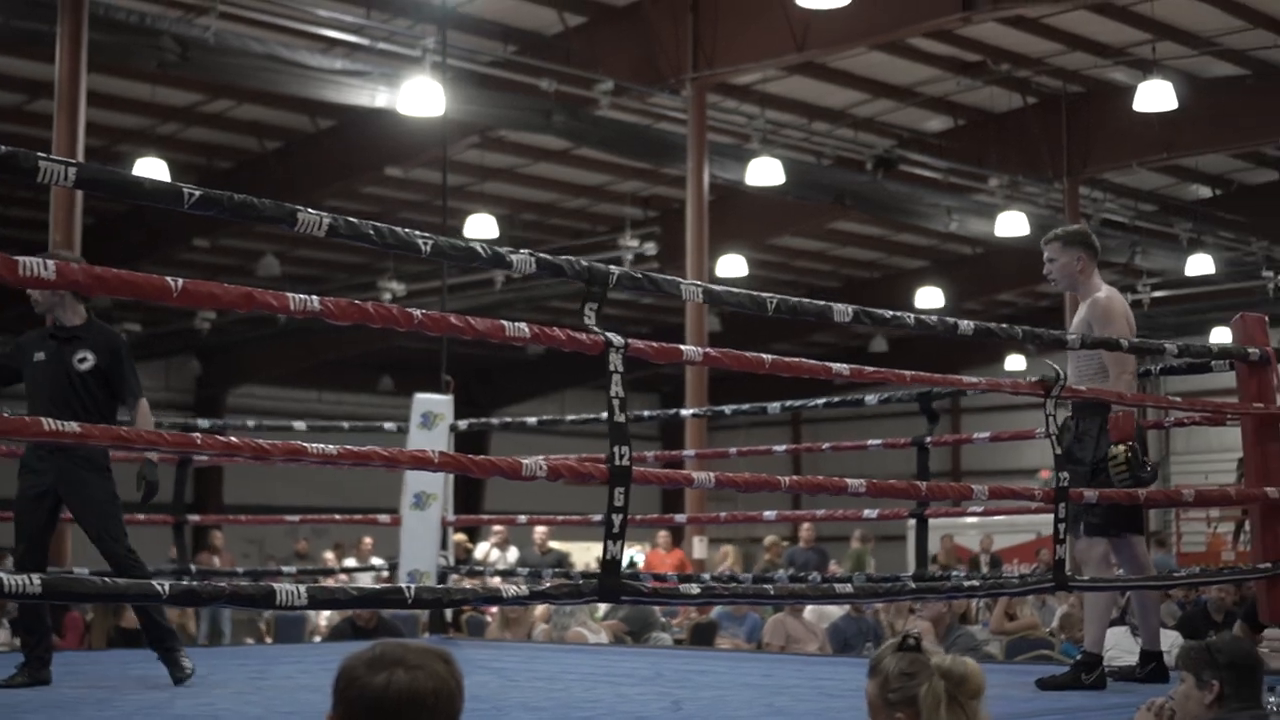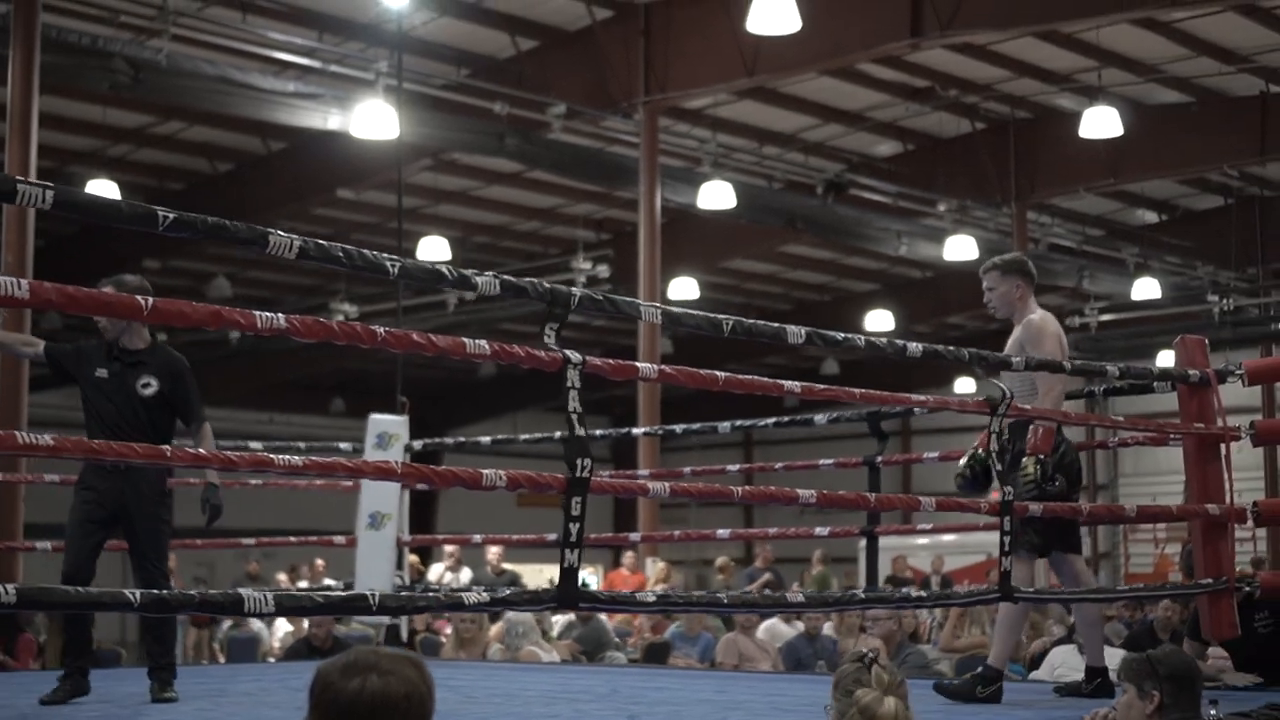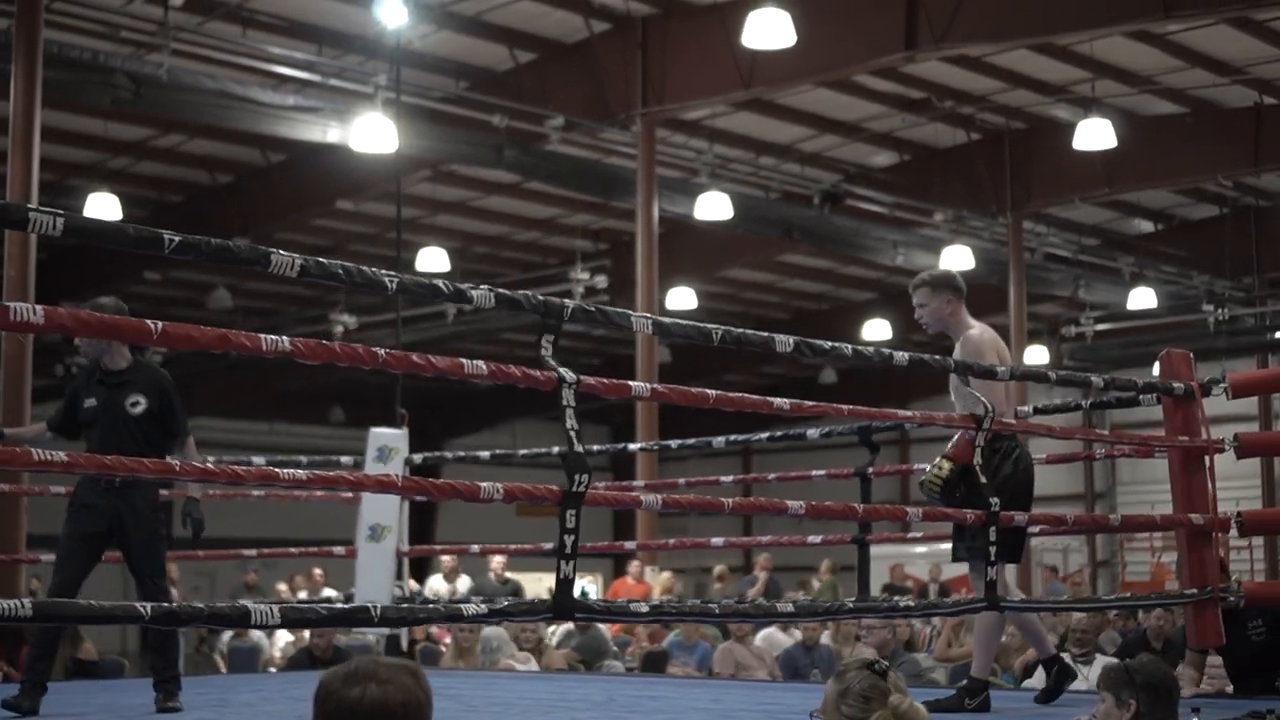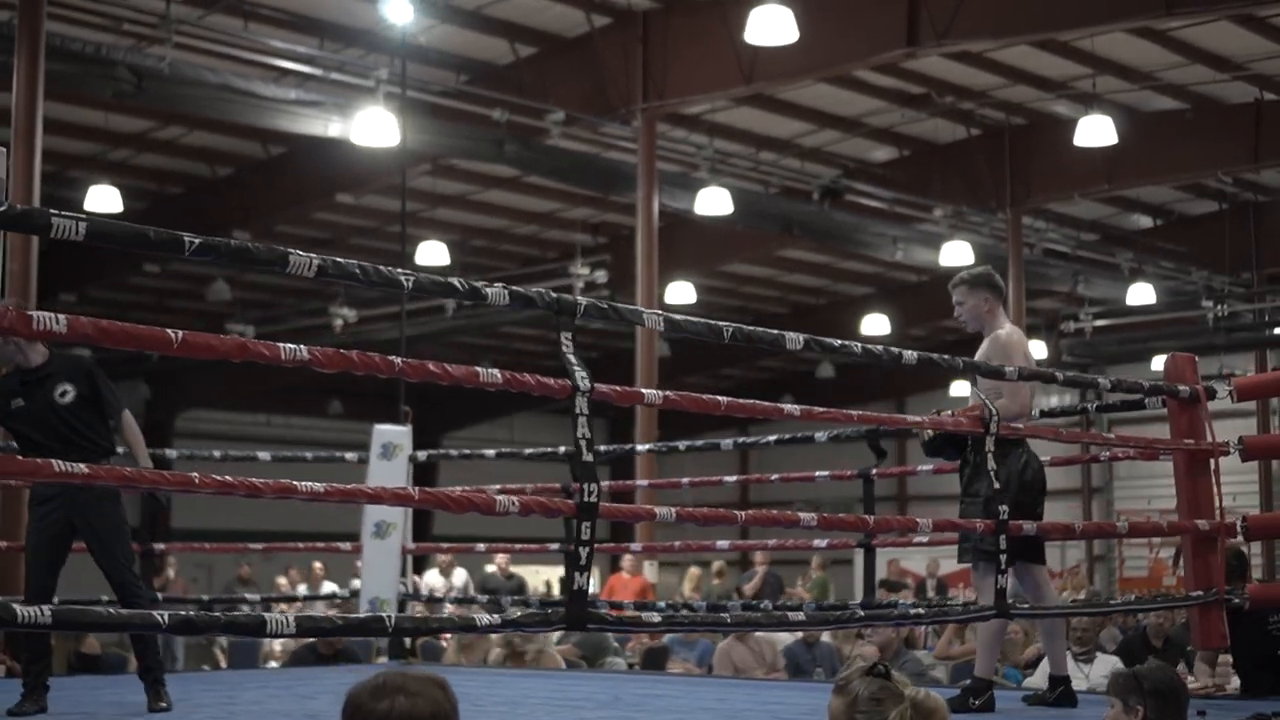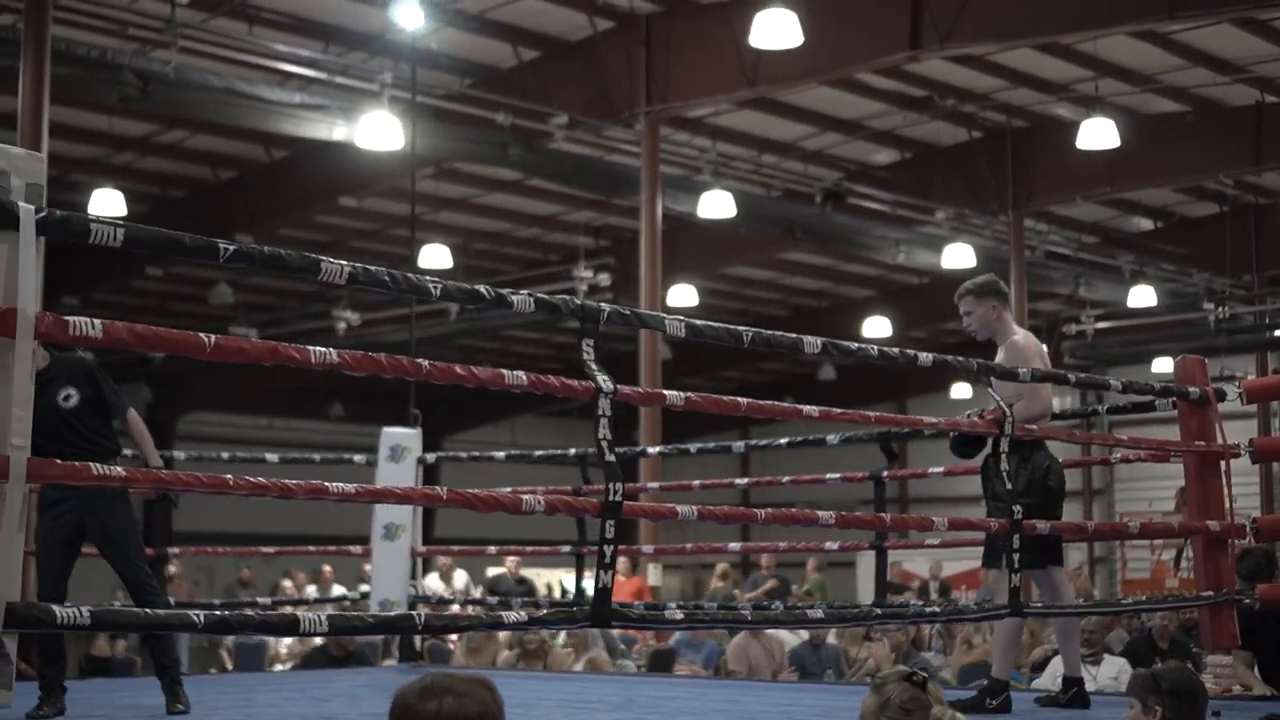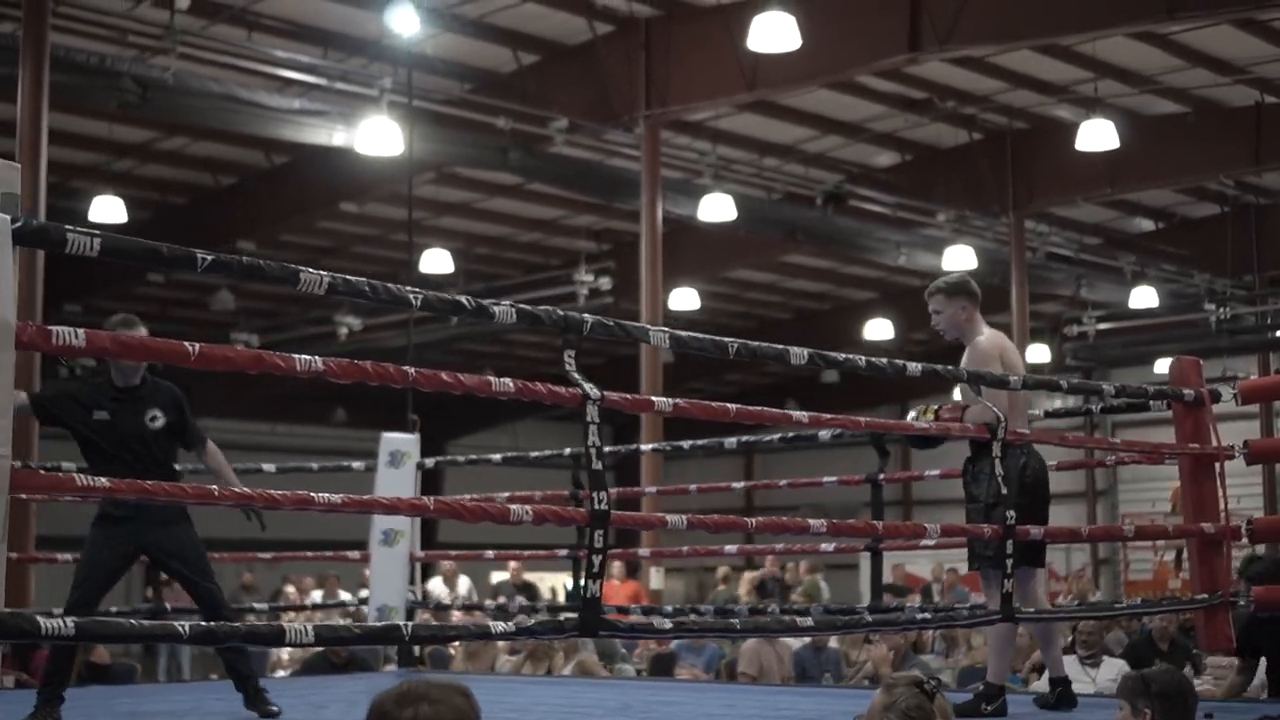
dt=0.5s
person 1, frame 1
left shoulder: (1104, 303)
right shoulder: (1091, 307)
left elbow: (1122, 380)
left wrist: (1120, 443)
right wrist: (1074, 433)
left hip: (1102, 433)
right hip: (1093, 432)
left knee: (1092, 548)
right knee: (1128, 549)
left ankle: (1090, 663)
right ankle: (1152, 658)
person 1, frame 2
left shoulder: (1039, 326)
right shoulder: (1024, 333)
left elbow: (1051, 399)
left wrist: (1035, 457)
right wrist: (980, 454)
left hip: (1039, 456)
right hip: (1032, 457)
left knee: (1017, 565)
right knee: (1070, 568)
left ankle: (990, 677)
right ankle: (1097, 674)
person 1, frame 3
left shoulder: (975, 340)
right shoulder: (968, 344)
left elbow: (993, 411)
left wrist: (951, 460)
right wrist: (956, 462)
left hip: (996, 464)
right hip: (987, 465)
left knee: (985, 576)
right knee: (990, 578)
left ankle: (976, 689)
right ankle: (1053, 661)
person 1, frame 4
left shoulder: (1004, 339)
right shoulder: (1000, 344)
left elbow: (1017, 404)
left wrist: (960, 419)
left hip: (1001, 465)
right hip: (1004, 465)
left knee: (988, 576)
right knee: (1032, 576)
left ankle: (980, 689)
right ankle: (1060, 683)
person 1, frame 5
left shoulder: (1019, 345)
right shoulder: (1011, 349)
left elbow: (1040, 405)
left wrist: (989, 421)
right wrist: (987, 424)
left hip: (1023, 468)
right hip: (1024, 468)
left knee: (1002, 578)
right knee: (1050, 578)
left ankle: (996, 689)
right ankle: (1073, 684)
person 1, frame 6
left shoulder: (983, 347)
right shoulder: (996, 344)
left elbow: (992, 412)
left wrist: (941, 417)
right wrist: (949, 414)
left hip: (1002, 467)
right hip: (1019, 465)
left knee: (997, 581)
right knee: (1024, 581)
right ankle: (1059, 681)
person 2, frame 1
left shoulder: (106, 341)
left elbow: (137, 402)
left wrist: (149, 459)
left hip: (86, 461)
right hip: (37, 461)
left knee: (120, 555)
left ankle: (169, 648)
person 2, frame 2
left shoulder: (170, 364)
right shoulder: (90, 356)
left elbow: (199, 427)
left wrist: (211, 481)
left hip: (146, 481)
right hip: (96, 479)
left knee: (154, 581)
right knee: (74, 576)
left ankle: (162, 677)
right ankle: (74, 676)
person 2, frame 3
left shoulder: (155, 381)
right shoulder: (84, 384)
left elbow: (184, 442)
right elbow: (53, 429)
left wrist: (192, 497)
left hip: (139, 497)
right hip: (91, 496)
left knee: (154, 595)
right knee: (60, 592)
person 2, frame 4
left shoulder: (77, 368)
left elbow: (122, 417)
left wrist: (147, 469)
left hip: (96, 488)
right hip: (48, 494)
left knee: (128, 585)
right knee: (35, 594)
left ankle: (155, 683)
right ankle: (35, 690)
person 2, frame 5
left shoulder: (79, 369)
left elbow: (127, 416)
left wrist: (157, 466)
left hip: (104, 488)
right hip: (56, 496)
left knee: (141, 584)
right knee: (48, 596)
left ankle: (172, 683)
person 2, frame 6
left shoulder: (167, 395)
right shoulder: (81, 397)
left elbow: (202, 446)
right elbow: (19, 401)
left wrist: (238, 492)
left hip: (167, 515)
right hip: (118, 519)
left knee: (212, 601)
right knee: (79, 608)
